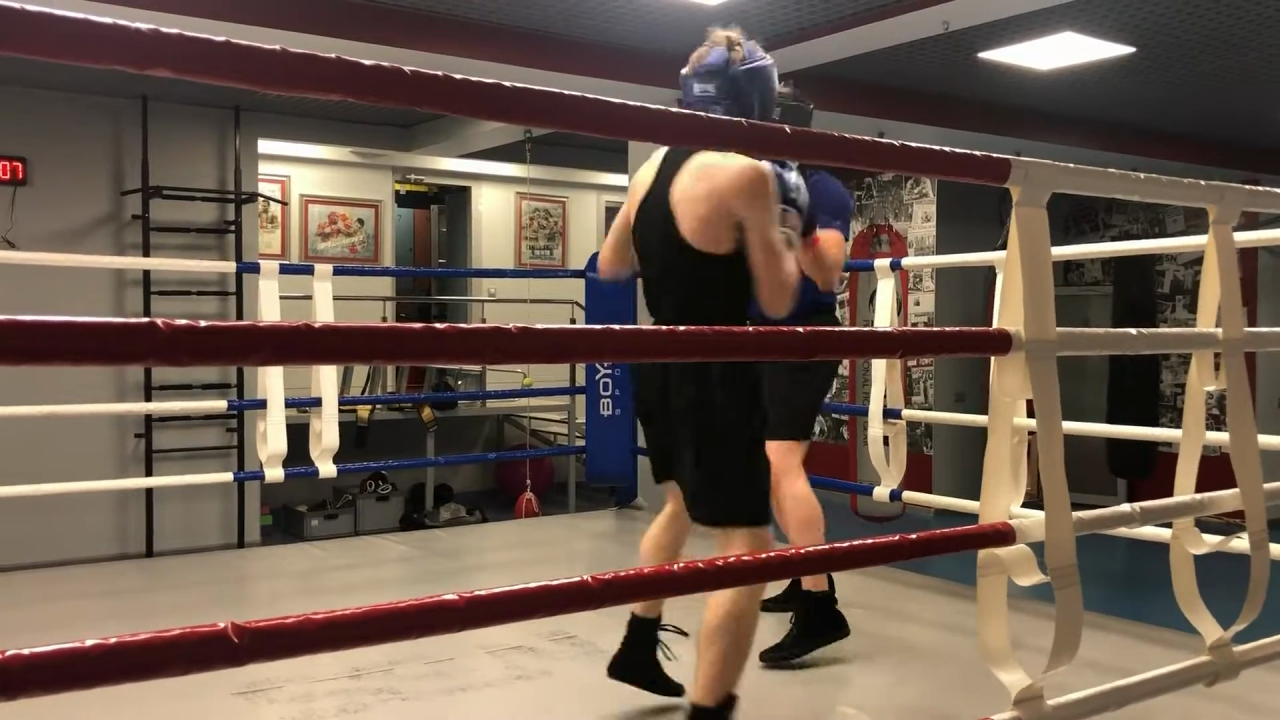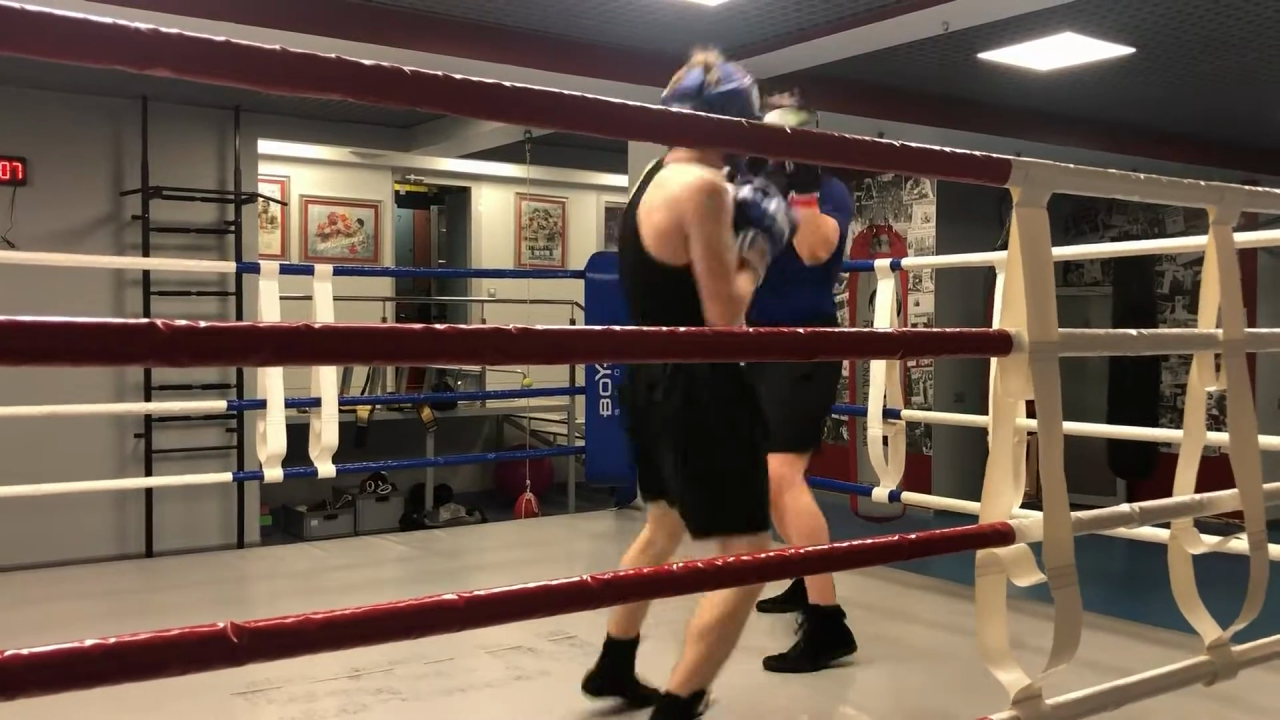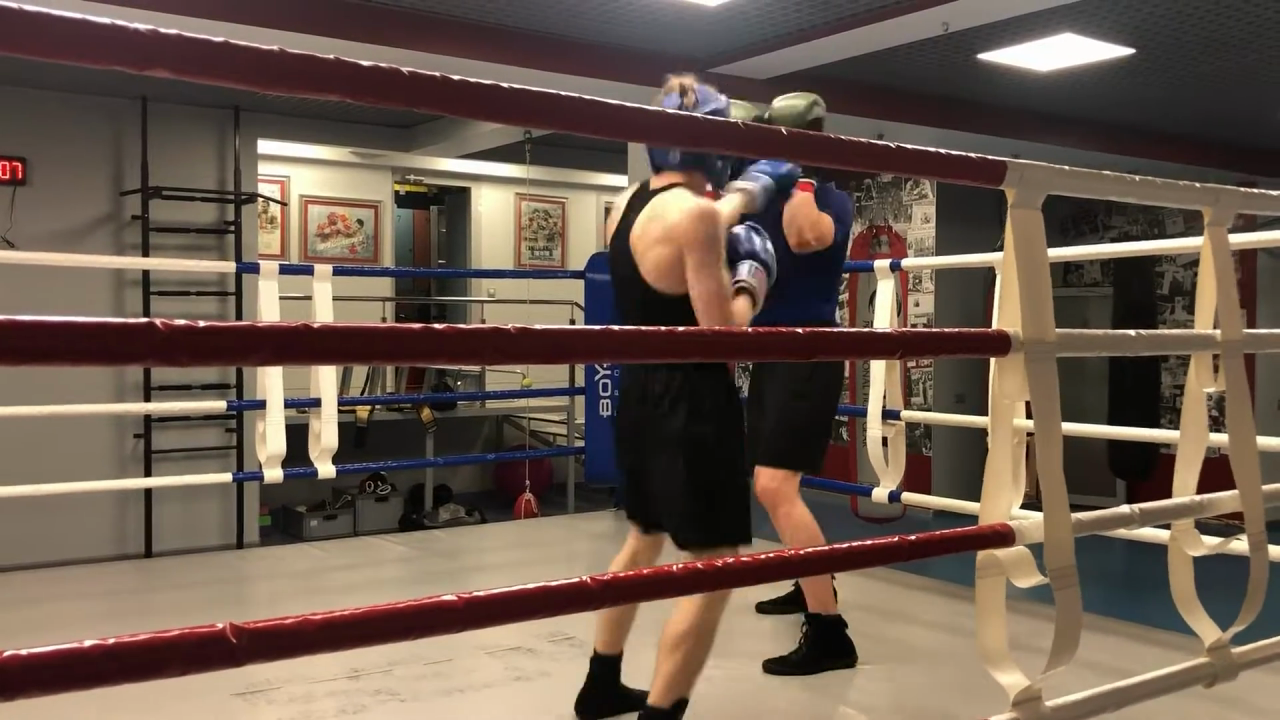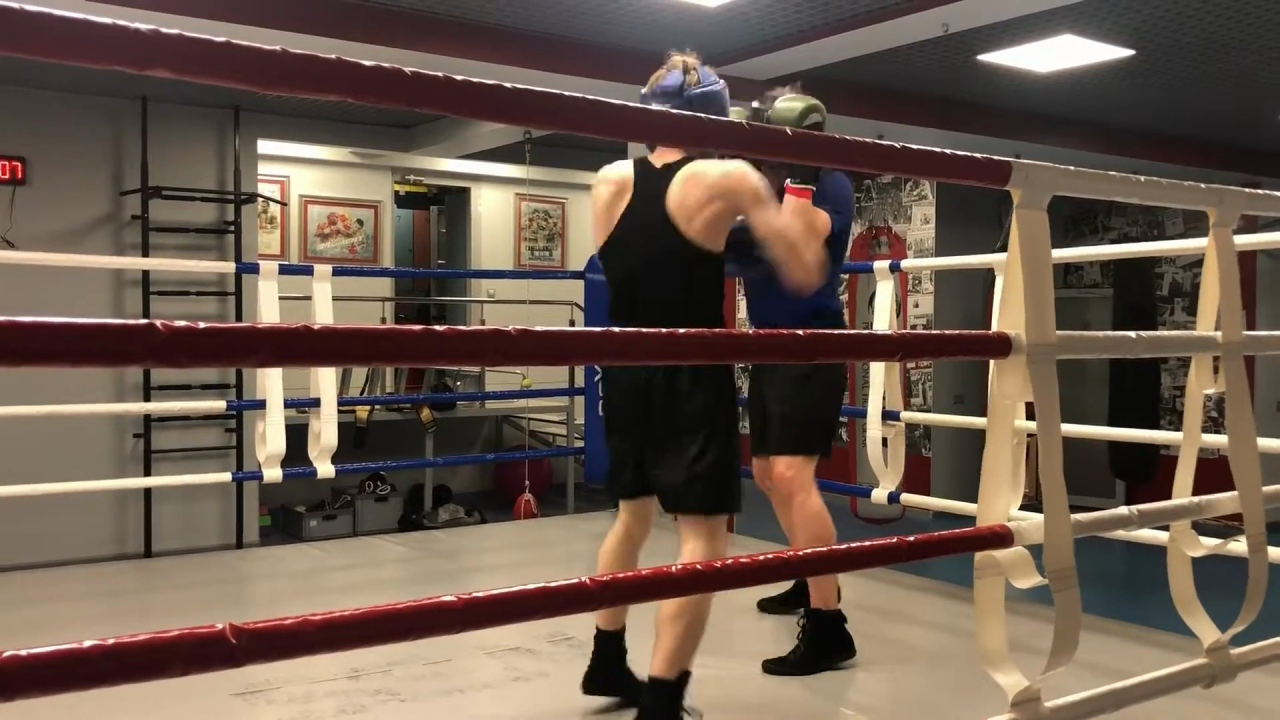
dt=0.1s
person 1, frame 1
left shoulder: (654, 169)
right shoulder: (745, 175)
left elbow: (611, 266)
right elbow: (776, 304)
right wrist: (785, 221)
left hip: (659, 369)
right hip: (710, 376)
left knee: (681, 506)
right knee: (748, 550)
left ankle: (638, 648)
person 1, frame 2
left shoulder: (650, 181)
right shoulder: (704, 190)
right elbow: (724, 320)
right wrist: (756, 242)
left hip: (649, 380)
right hip: (701, 384)
left knee: (664, 524)
right knee: (744, 559)
left ankle: (613, 666)
person 1, frame 3
left shoulder: (630, 203)
right shoulder: (690, 218)
right elbow: (725, 331)
left wrist: (750, 187)
right wrist: (748, 272)
left hip: (642, 399)
right hip: (695, 406)
left knee: (645, 540)
person 1, frame 4
left shoulder: (611, 179)
right shoulder: (730, 179)
right elbow: (806, 276)
right wrist: (768, 212)
left hip: (626, 372)
right hip: (690, 375)
left knee: (633, 514)
right knee: (704, 539)
left ankle: (606, 661)
person 2, frame 1
left shoulder: (826, 192)
left elbow: (828, 275)
left knee: (782, 463)
right knee: (768, 467)
left ankle: (819, 609)
right ankle: (809, 578)
person 2, frame 2
left shoulder: (826, 192)
left elbow: (816, 252)
left wrist: (802, 184)
left knee: (783, 476)
right knee: (767, 475)
left ankle: (827, 623)
right ankle: (807, 581)
person 2, frame 3
left shoulder: (825, 195)
left elbow: (803, 240)
left wrist: (802, 172)
left hip: (808, 360)
right hip: (769, 361)
left knee: (778, 490)
right knee: (766, 484)
left ankle: (828, 633)
right ankle: (811, 585)
person 2, frame 4
left shoulder: (829, 186)
left wrist: (798, 175)
left knee: (792, 479)
right knee: (767, 474)
left ankle: (827, 629)
right ankle: (813, 582)
